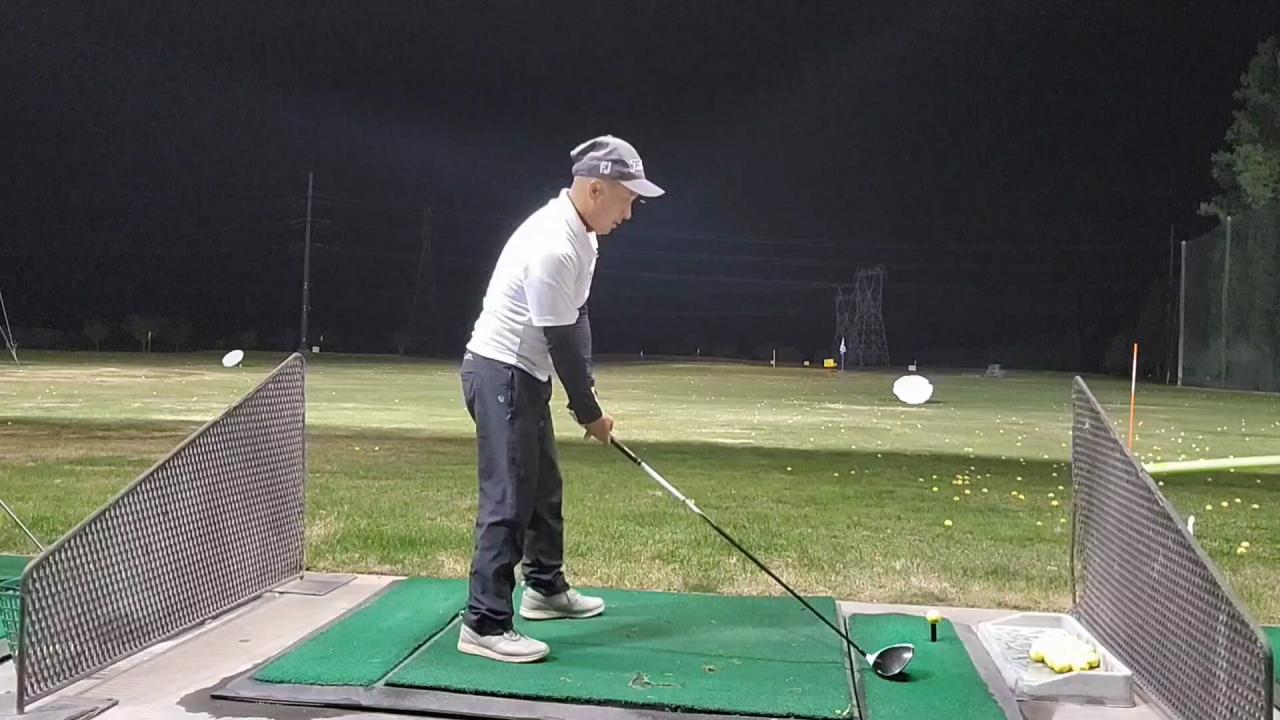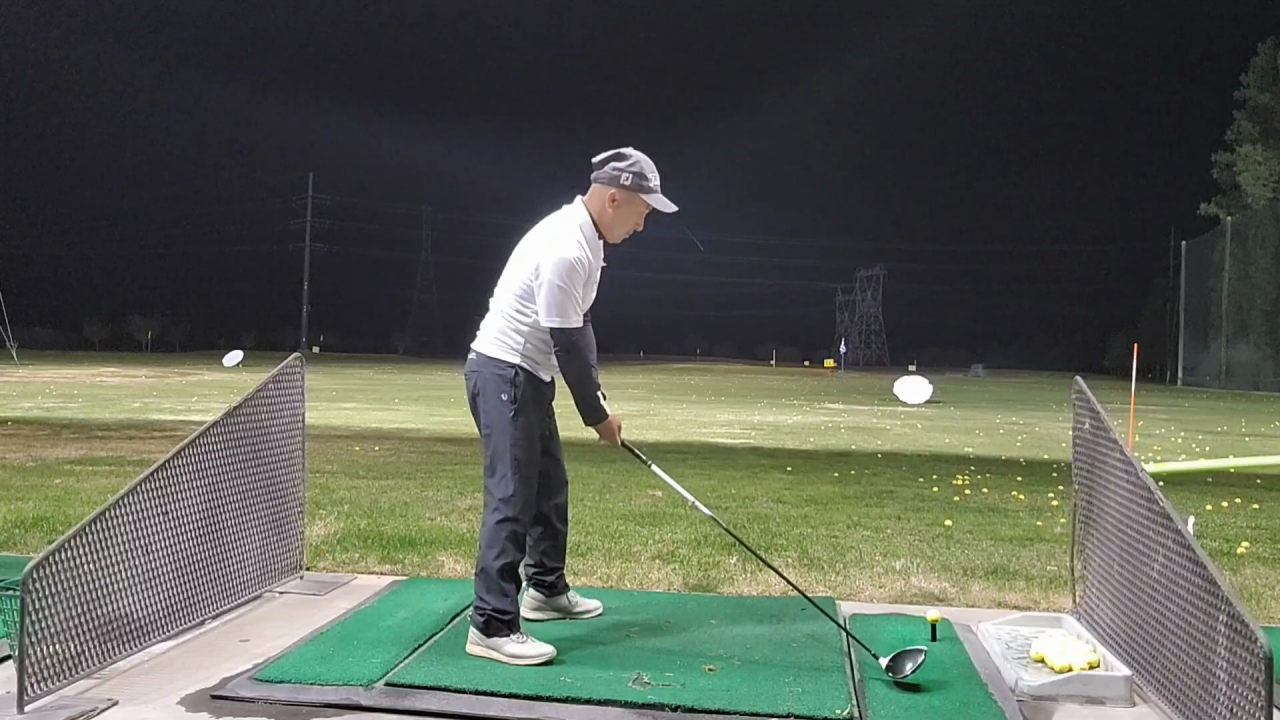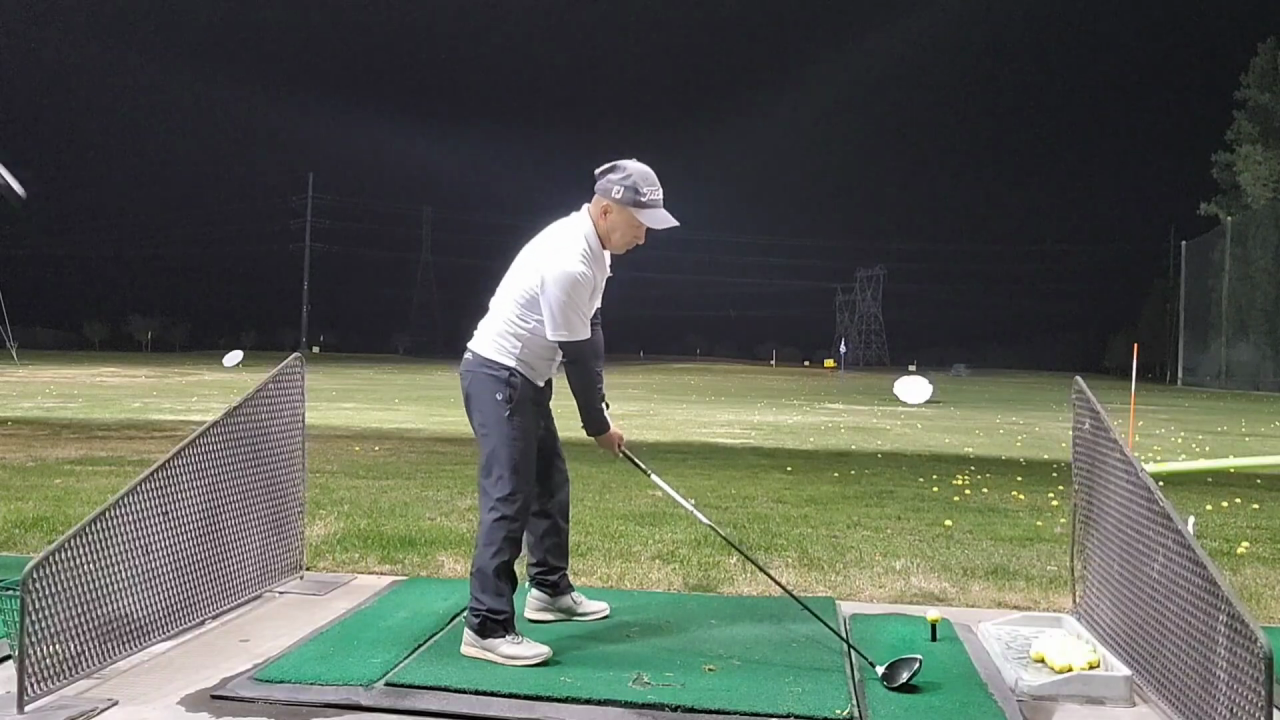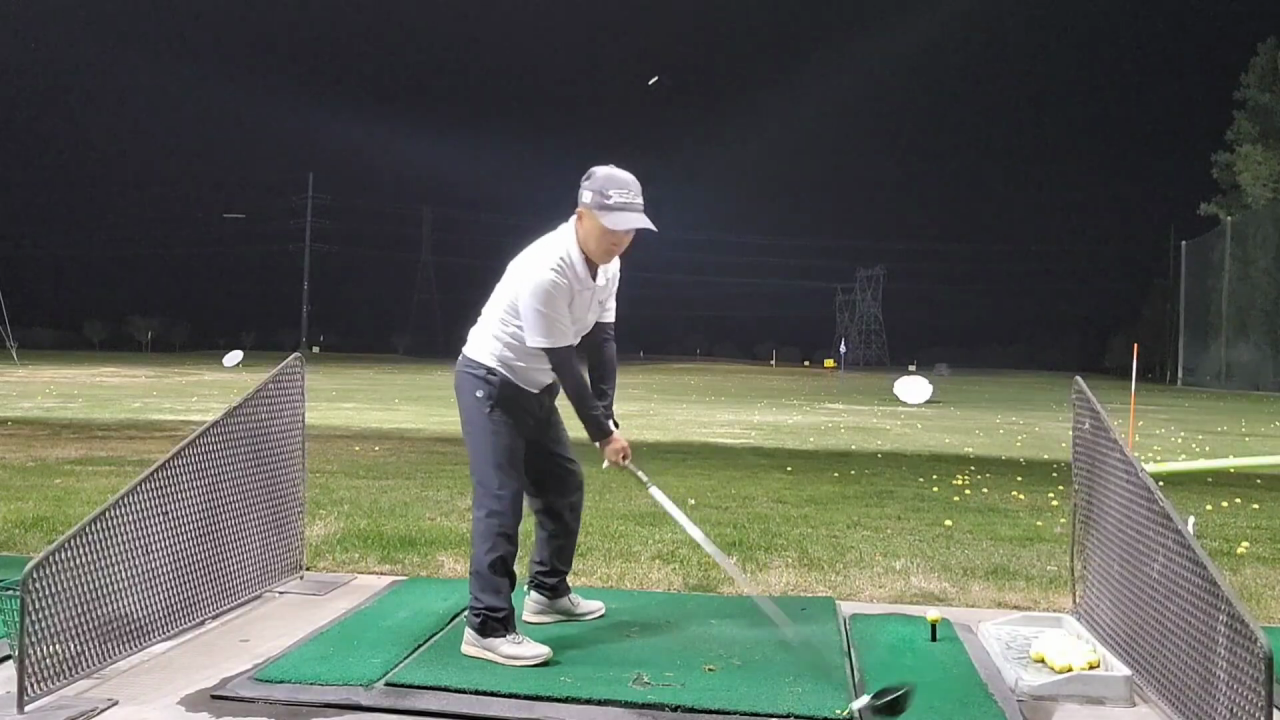
dt=0.7s
person 1, frame 1
left shoulder: (579, 235)
right shoulder: (553, 247)
left elbow: (576, 323)
right elbow: (561, 340)
left wrist: (587, 398)
right wrist: (588, 413)
left hip: (525, 374)
right hip: (502, 374)
left knee: (543, 485)
right knee: (508, 496)
left ankle: (546, 588)
right ankle: (484, 624)
person 1, frame 2
left shoulder: (586, 239)
right shoulder: (564, 249)
left elbow: (580, 328)
right elbow: (566, 344)
left wrist: (597, 398)
right wrist: (596, 415)
left hip: (528, 375)
right hip: (503, 372)
left knee: (549, 485)
right knee: (512, 495)
left ankle: (545, 589)
right ankle: (492, 625)
person 1, frame 3
left shoulder: (593, 243)
right shoulder: (569, 263)
left elbow: (590, 332)
right elbow: (575, 355)
left wrist: (600, 405)
right wrist: (598, 426)
left hip: (525, 377)
right hip: (498, 375)
left knee: (550, 484)
right knee: (508, 496)
left ankle: (550, 589)
right ankle: (486, 627)
person 1, frame 4
left shoulder: (605, 264)
right shoulder: (546, 271)
left elbow: (600, 343)
right elbow: (563, 363)
left wrist: (607, 416)
right wrist: (601, 433)
left hip: (532, 386)
right hip: (490, 380)
left knee: (563, 484)
right knee: (500, 497)
left ankle: (548, 591)
right ankle: (487, 626)
